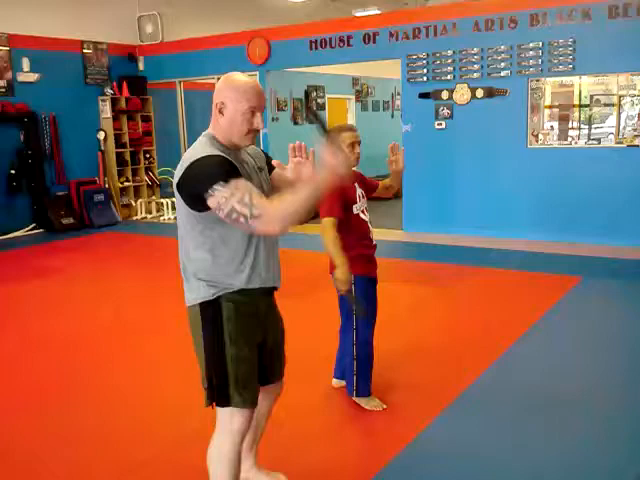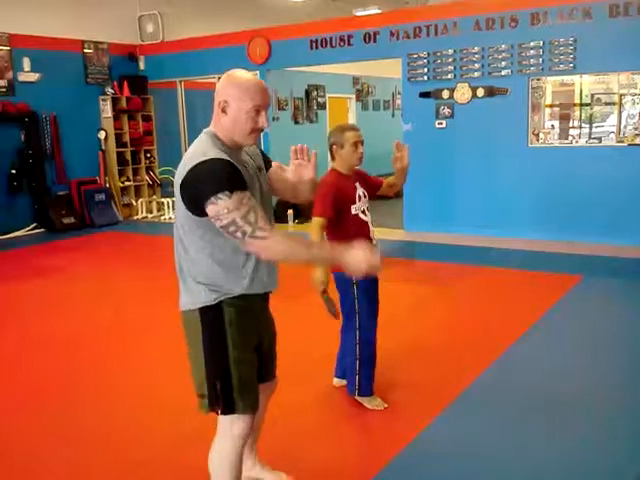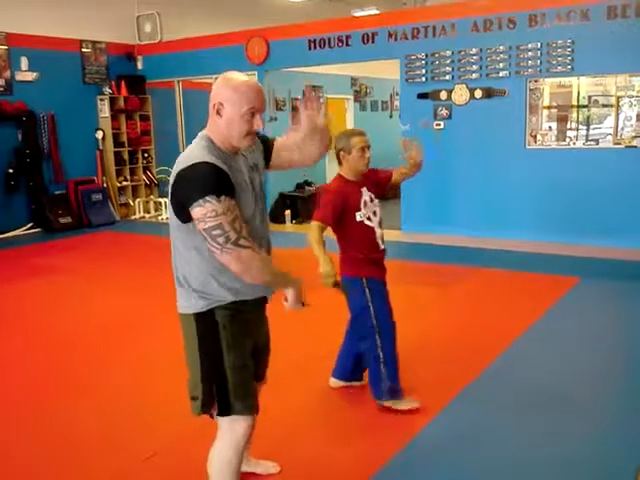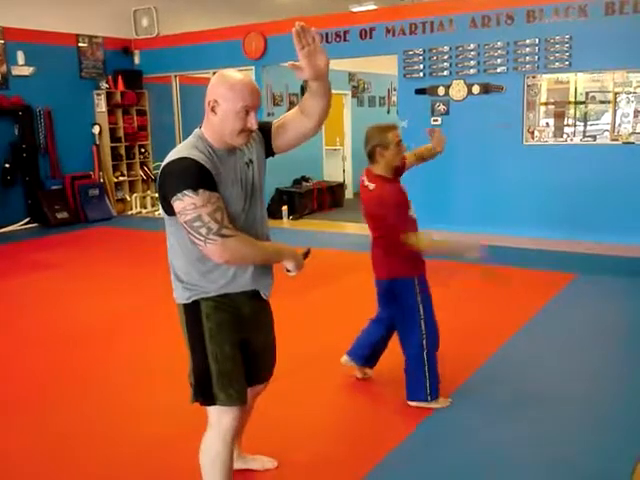
dt=0.4s
person 1, frame 1
left shoulder: (252, 154)
right shoulder: (205, 165)
left elbow: (288, 195)
right elbow: (270, 219)
left wrist: (302, 178)
right wrist: (325, 178)
left hip: (258, 293)
right hip: (223, 302)
left knee: (267, 388)
right knee: (235, 416)
person 1, frame 2
left shoulder: (248, 153)
right shoulder: (211, 167)
left elbow: (293, 192)
right elbow: (266, 242)
left wrist: (303, 180)
right wrist: (342, 255)
left hip: (248, 298)
right hip: (218, 307)
left knee: (262, 389)
right knee: (236, 420)
person 1, frame 3
left shoulder: (248, 147)
right shoulder: (200, 172)
left elbow: (305, 154)
right elbow: (239, 258)
left wrist: (316, 131)
right wrist: (288, 282)
left hip: (246, 300)
right hip: (215, 309)
left knee: (250, 389)
right knee: (236, 419)
person 1, frame 4
left shoulder: (252, 141)
right shoulder: (186, 167)
left elbow: (310, 120)
right elbow: (223, 248)
left wrist: (319, 79)
right wrist: (284, 253)
left hip: (252, 292)
right hip: (211, 302)
left knee: (253, 383)
right knee: (225, 413)
person 2, frame 1
left shoulder: (355, 178)
right shoulder: (333, 186)
left elbow: (387, 190)
right elbow: (328, 229)
left wrist: (397, 171)
right wrist: (341, 266)
left hip: (364, 266)
right hip: (351, 271)
left knee: (359, 324)
right knee: (359, 329)
left ankle: (343, 375)
right ankle: (359, 390)
person 2, frame 2
left shoulder: (359, 177)
right shoulder: (331, 185)
left elbow: (391, 188)
right elbow: (316, 228)
left wrist: (401, 170)
right wrist: (321, 265)
right hip: (350, 269)
left knee: (358, 324)
right knee: (362, 328)
left ankle: (345, 374)
right ankle: (360, 389)
person 2, frame 3
left shoulder: (369, 179)
right shoulder: (334, 192)
left elbow: (401, 175)
right elbow: (315, 231)
left wrist: (415, 163)
right wrist: (324, 263)
left hip: (371, 269)
right hip: (360, 274)
left knee: (362, 326)
right knee: (379, 330)
left ankle: (344, 375)
right ankle: (388, 393)
person 2, frame 4
left shoulder: (373, 174)
right shoulder: (388, 196)
left elbow: (412, 158)
right elbow: (414, 241)
left wrist: (433, 149)
right wrist: (459, 248)
left hip: (386, 268)
right hip: (404, 271)
left knee: (388, 317)
right knee: (421, 333)
left ankle: (357, 358)
right ankle: (424, 395)
